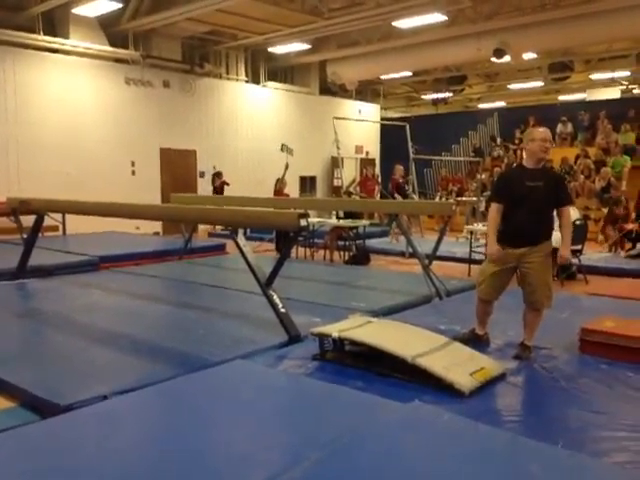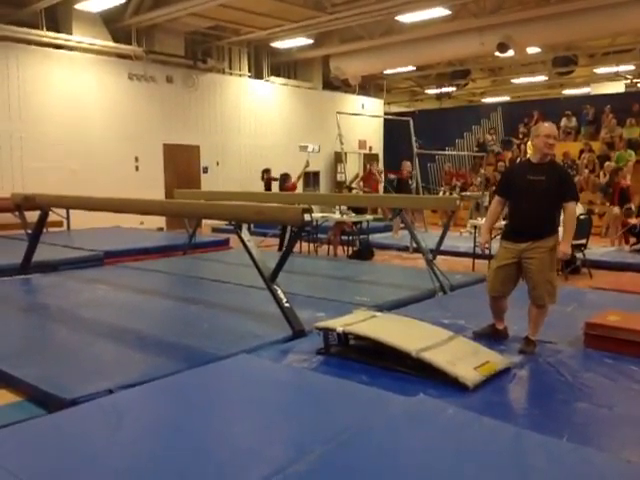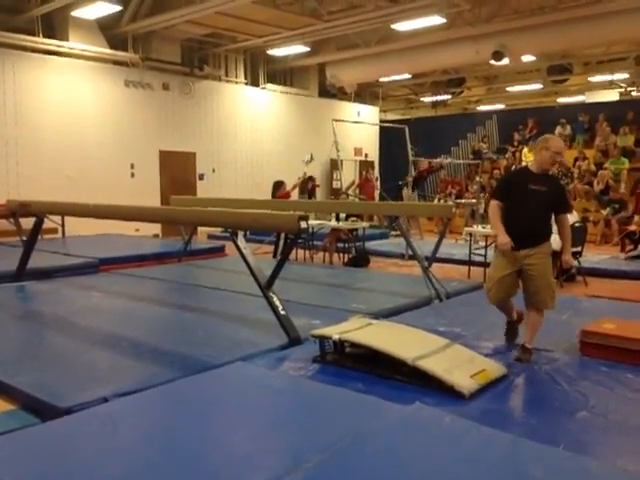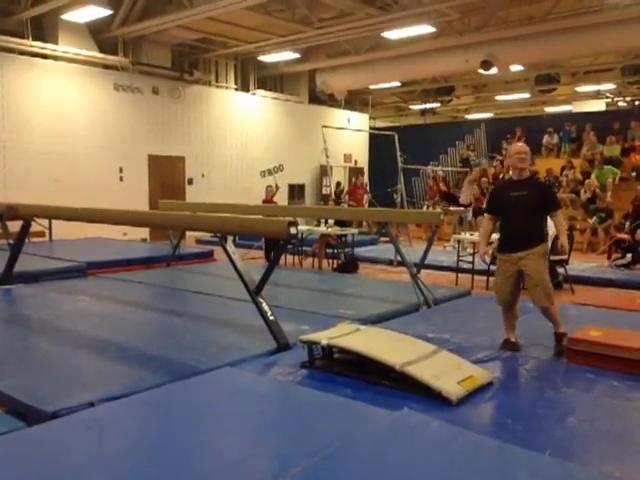
dt=1s
person 1, frame 1
left shoulder: (554, 179)
right shoulder: (508, 177)
left elbow: (564, 213)
right elbow: (495, 210)
left wrist: (565, 246)
right wrist: (492, 241)
left hip: (538, 249)
right hip: (506, 246)
left knee: (536, 299)
right knee: (485, 291)
left ankle: (526, 343)
right ankle: (480, 332)
person 1, frame 2
left shoulder: (560, 174)
right shoulder: (514, 171)
left elbow: (570, 209)
right elbow: (498, 203)
left wrist: (566, 242)
right wrist: (486, 231)
left hip: (542, 244)
right hip: (510, 241)
left knee: (540, 295)
right knee: (496, 288)
left ankle: (531, 338)
right ankle: (498, 327)
person 1, frame 3
left shoulder: (555, 186)
right shoulder: (512, 178)
left elbow: (562, 220)
right elbow: (494, 206)
left wrist: (566, 251)
right wrist: (500, 233)
left hip: (538, 250)
right hip: (508, 248)
left knee: (536, 301)
right knee: (497, 294)
left ankle: (527, 345)
right ankle: (513, 317)
person 1, frame 4
left shoulder: (541, 187)
right shoulder: (499, 190)
left elbow: (556, 215)
right elbow: (490, 219)
left wrist: (563, 237)
right wrist: (483, 244)
left hip: (534, 250)
right hip: (506, 253)
left knee: (543, 297)
right knee: (506, 298)
left ankle: (561, 334)
right ankle: (511, 337)
